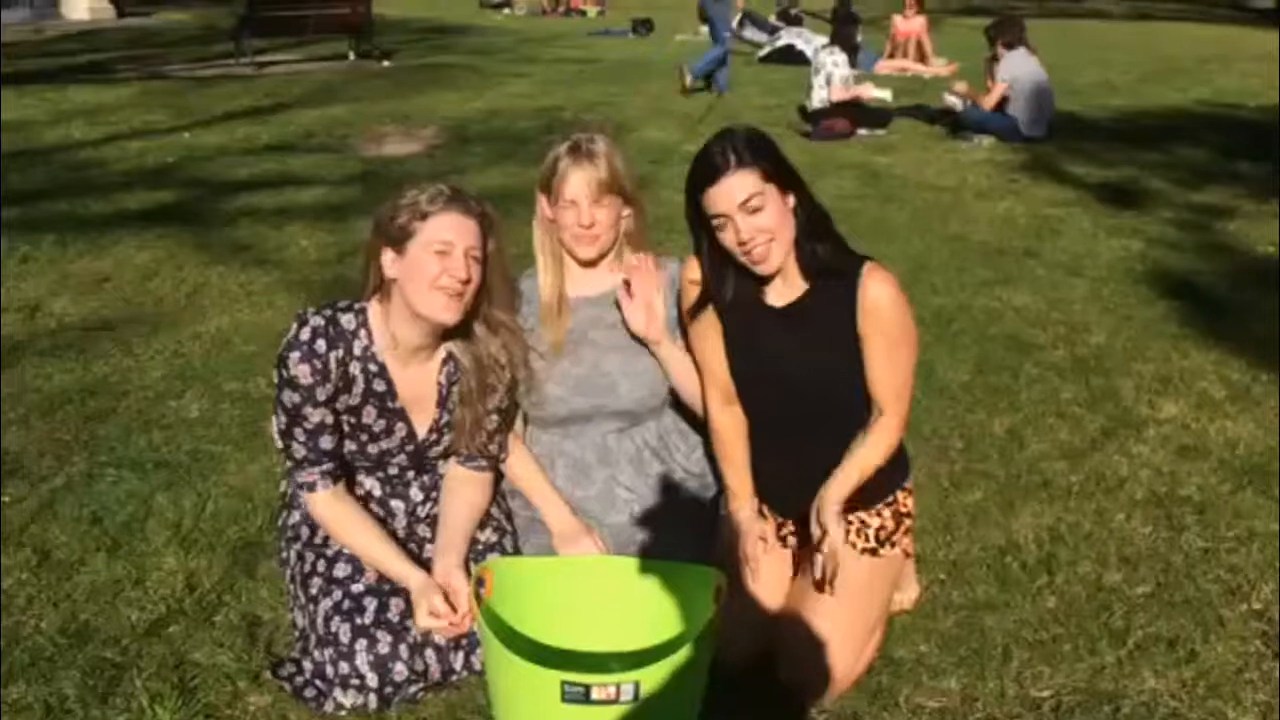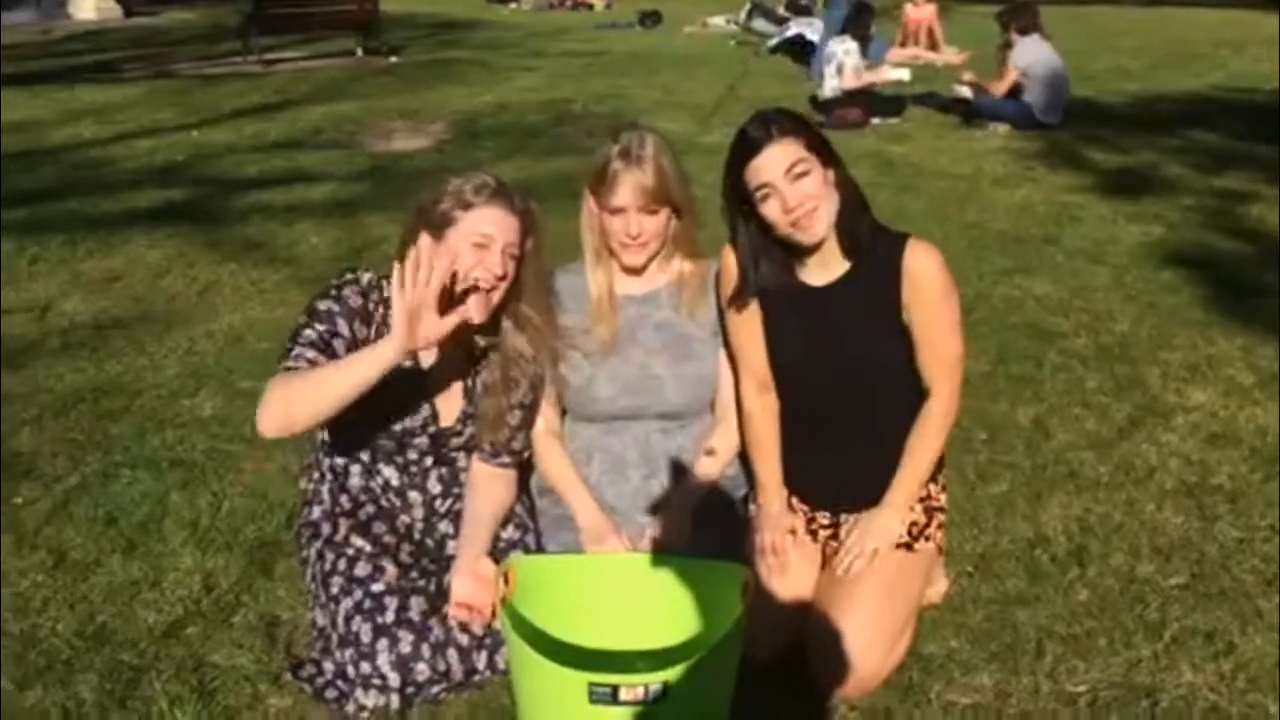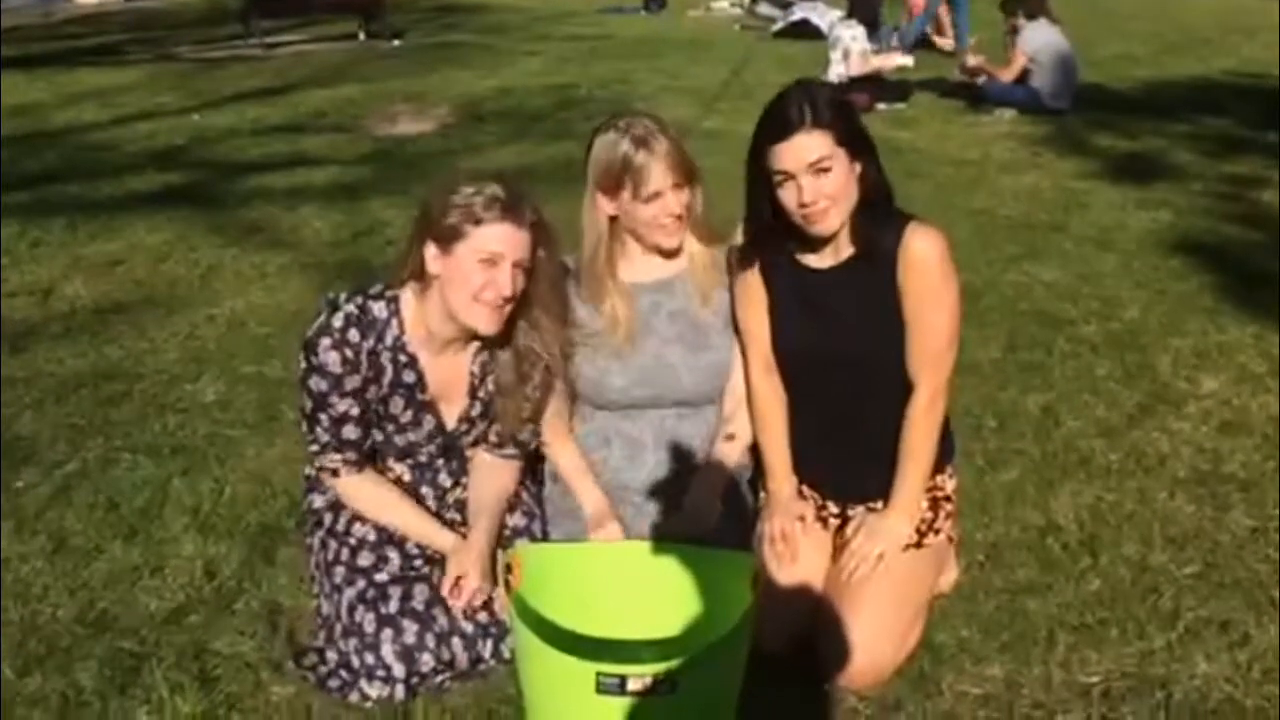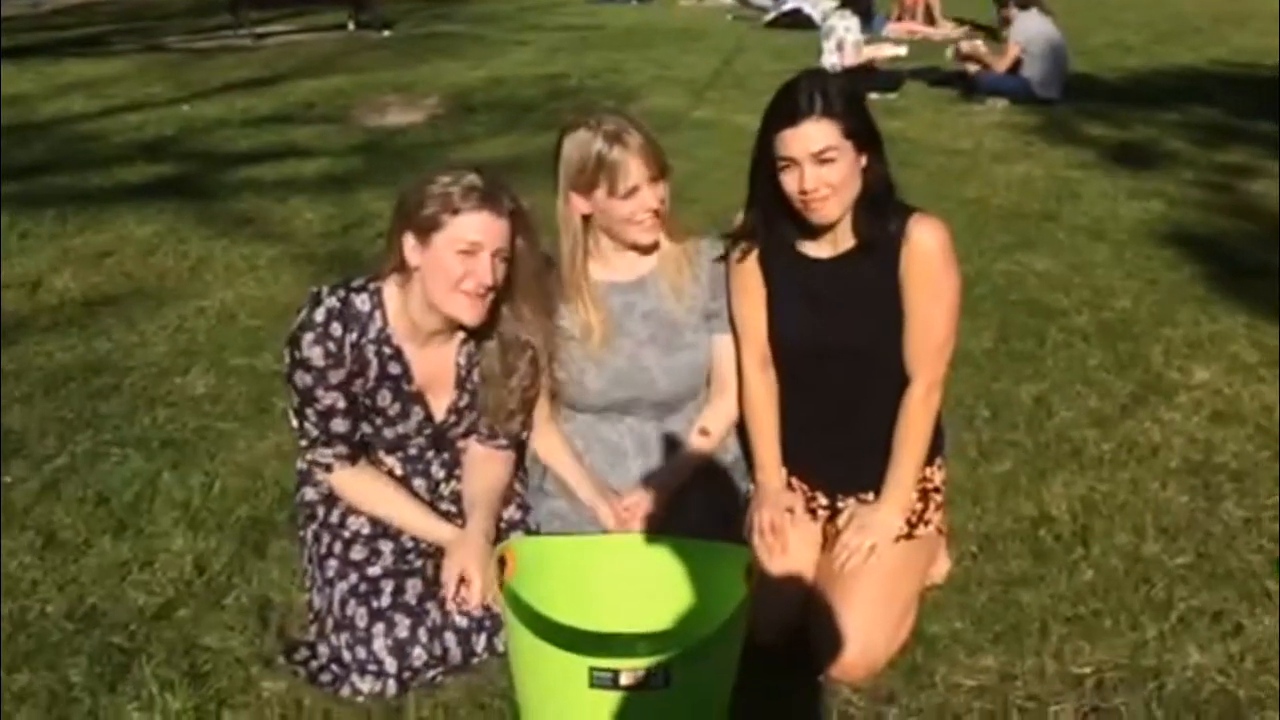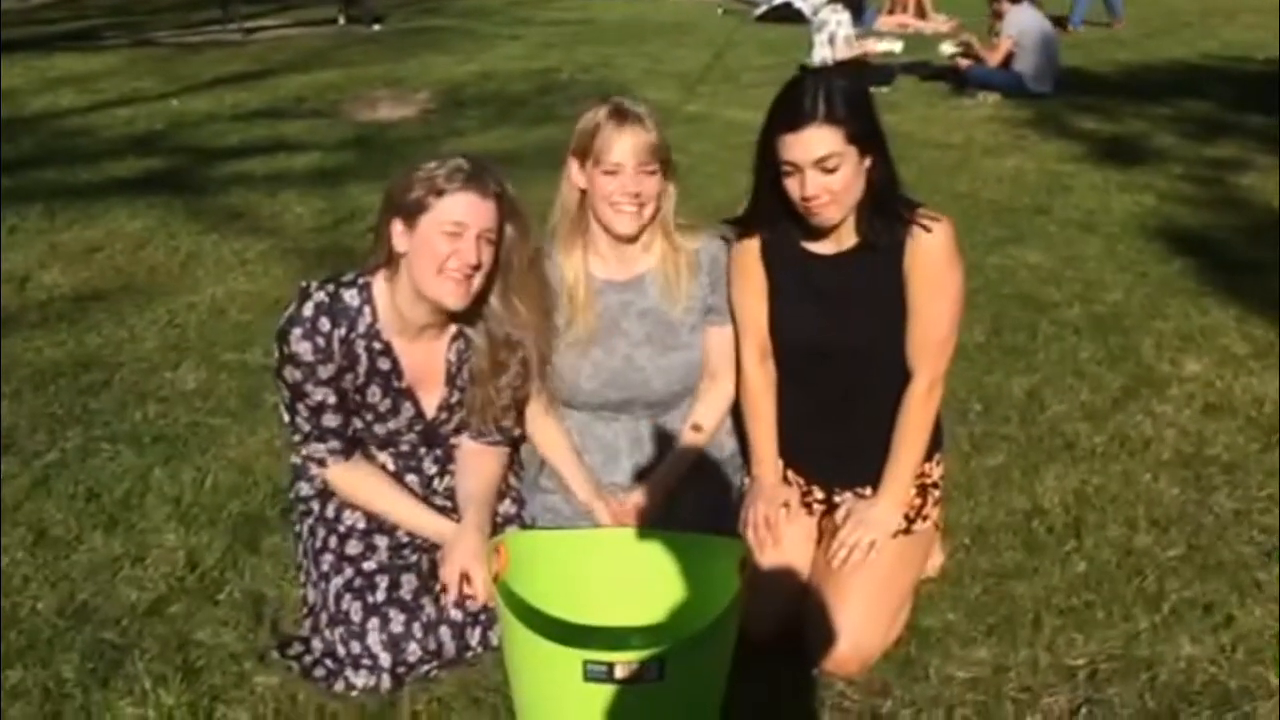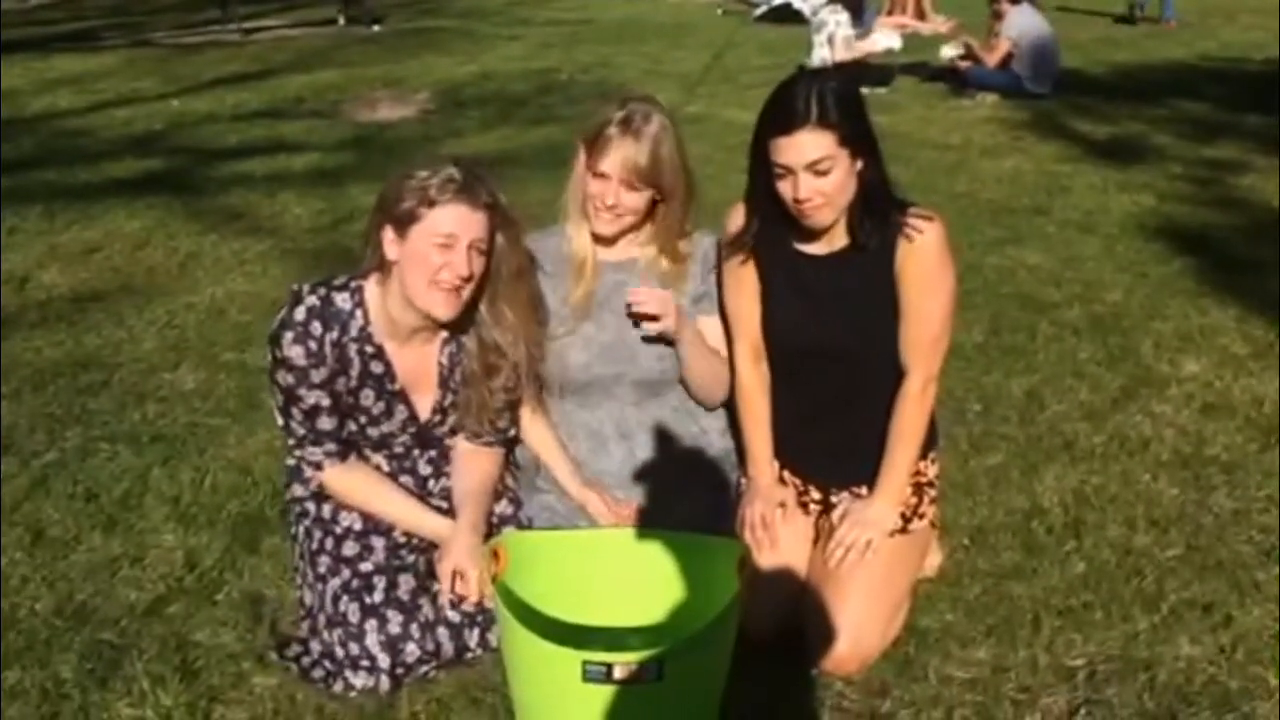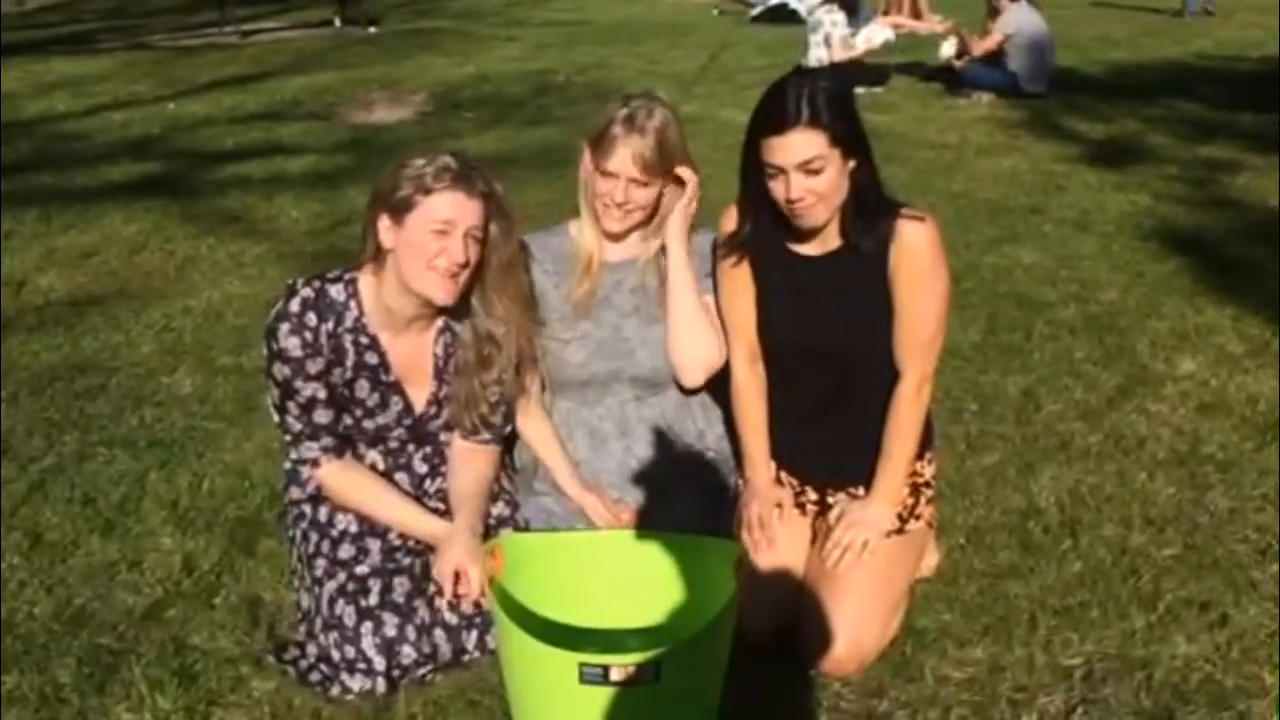
dt=0.7s
person 1, frame 1
left shoulder: (869, 290)
right shoulder: (704, 283)
left elbow: (890, 416)
right elbow: (724, 404)
left wrist: (833, 492)
right wrist: (743, 511)
left hip: (861, 499)
right hip: (768, 500)
left knee: (810, 676)
right knee: (730, 650)
left ankle: (884, 574)
right ankle: (827, 575)
person 1, frame 2
left shoulder: (912, 264)
right shoulder: (744, 266)
left elbow: (942, 396)
right elbow: (757, 390)
left wrist: (890, 514)
right wrist: (770, 501)
left hip: (890, 495)
right hip: (798, 494)
left knee: (843, 672)
right knee: (757, 645)
left ankle: (911, 571)
right ankle: (844, 574)
person 1, frame 3
left shoulder: (915, 249)
right shoulder: (757, 250)
left elbow: (928, 390)
right elbow: (764, 375)
left wrist: (898, 517)
right wrist: (780, 490)
left hip: (904, 481)
right hip: (807, 481)
left knee: (855, 665)
right knee: (770, 636)
left ankle: (923, 560)
right ankle: (844, 562)
person 1, frame 4
left shoulder: (917, 240)
right shoulder: (758, 239)
left elbow: (924, 383)
right elbow: (758, 365)
left wrist: (888, 509)
right wrist: (769, 482)
left hip: (891, 474)
right hip: (798, 471)
left knee: (848, 656)
right knee: (762, 629)
left ankle: (915, 551)
person 1, frame 5
left shoulder: (923, 239)
right shoulder: (759, 231)
left elbow: (926, 380)
right elbow: (756, 358)
left wrist: (887, 504)
right wrist: (765, 477)
left hip: (891, 467)
right hip: (793, 464)
left knee: (842, 652)
right knee: (755, 623)
left ankle: (910, 544)
right ankle: (826, 540)
person 1, frame 6
left shoulder: (914, 238)
right shoulder: (749, 229)
left elbow: (920, 379)
right elbow: (750, 359)
left wrist: (883, 503)
right wrist: (761, 477)
left hip: (885, 467)
right hip: (788, 463)
left knee: (840, 650)
right knee: (753, 622)
left ankle: (906, 546)
person 1, frame 7
left shoulder: (906, 238)
right shoulder: (744, 230)
left elbow: (915, 378)
right elbow: (746, 360)
left wrist: (881, 502)
right wrist: (758, 478)
left hip: (881, 466)
right hip: (785, 463)
left knee: (836, 649)
right knee: (751, 623)
left ankle: (904, 544)
right ankle: (837, 542)
person 2, frame 1
left shoulder: (489, 347)
right shoulder: (319, 343)
left elbow: (471, 465)
right elbow: (321, 490)
left wrist: (448, 563)
right wrist: (414, 580)
left hip: (447, 514)
right hip: (341, 522)
right knee: (370, 671)
person 2, frame 2
left shoulder: (516, 342)
right shoulder: (361, 307)
left elbow: (495, 462)
right elbow: (273, 420)
right wrist: (398, 346)
left hip: (467, 511)
right hip: (361, 514)
right knee: (391, 671)
left ankle: (439, 586)
person 2, frame 3
left shoulder: (525, 340)
right shoulder: (348, 332)
left elbow: (500, 452)
right elbow: (347, 474)
left wrist: (479, 540)
right wrist: (451, 547)
left hip: (475, 503)
right hip: (368, 509)
right knee: (397, 657)
left ankle: (459, 577)
person 2, frame 4
left shoulder: (507, 328)
right shoulder: (332, 326)
left elbow: (492, 443)
right elbow: (339, 466)
left wrist: (478, 534)
right wrist: (451, 538)
left hip: (467, 498)
right hip: (360, 503)
right knee: (390, 650)
person 2, frame 5
left shoulder: (500, 321)
right shoulder: (321, 321)
left elbow: (485, 439)
right elbow: (333, 462)
left wrist: (472, 530)
right wrist: (445, 534)
left hip: (462, 495)
right hip: (353, 502)
right knee: (382, 646)
person 2, frame 6
left shoulder: (490, 324)
right shoulder: (313, 325)
left elbow: (481, 439)
right elbow: (328, 464)
left wrist: (469, 530)
right wrist: (444, 532)
left hip: (457, 497)
right hip: (350, 503)
right knee: (379, 653)
person 2, frame 7
left shoulder: (483, 317)
right shoulder: (308, 318)
left elbow: (477, 439)
right elbow: (324, 461)
left wrist: (466, 530)
right wrist: (440, 534)
left hip: (455, 499)
right hip: (348, 504)
right knee: (373, 656)
person 3, frame 1
left shoulder: (668, 284)
right shoulder: (519, 302)
left wrist: (658, 339)
right wrist: (562, 522)
left hip: (668, 509)
right hip: (556, 513)
person 3, frame 2
left shoulder: (712, 290)
right shoulder: (562, 296)
left elbow: (732, 417)
right elbow: (542, 430)
left wrist: (682, 509)
right wrist: (593, 521)
left hip: (695, 510)
right hip: (584, 518)
person 3, frame 3
left shoulder: (726, 276)
right shoulder: (571, 287)
left elbow: (743, 405)
right elbow: (551, 417)
left wrist: (707, 490)
right wrist: (595, 506)
left hip: (703, 505)
right hip: (593, 514)
person 3, frame 4
left shoulder: (706, 266)
left elbow: (728, 394)
right elbow: (537, 417)
left wrist: (663, 487)
right wrist: (595, 498)
left hip: (695, 498)
person 3, frame 5
left shoulder: (705, 260)
right shoulder: (543, 275)
left elbow: (720, 382)
right elbow: (536, 408)
left wrist: (663, 481)
right wrist: (591, 498)
left hip: (691, 487)
right hip: (573, 494)
person 3, frame 6
left shoulder: (700, 256)
right shoulder: (537, 261)
left elbow: (717, 388)
right elbow: (522, 399)
left wrist: (682, 330)
right wrist: (577, 488)
left hip: (686, 482)
right hip: (569, 494)
person 3, frame 7
left shoulder: (699, 254)
right shoulder: (538, 260)
left elbow: (695, 369)
right elbow: (524, 398)
left wrist: (676, 242)
right wrist: (576, 490)
left hip: (682, 485)
right hip: (565, 494)
